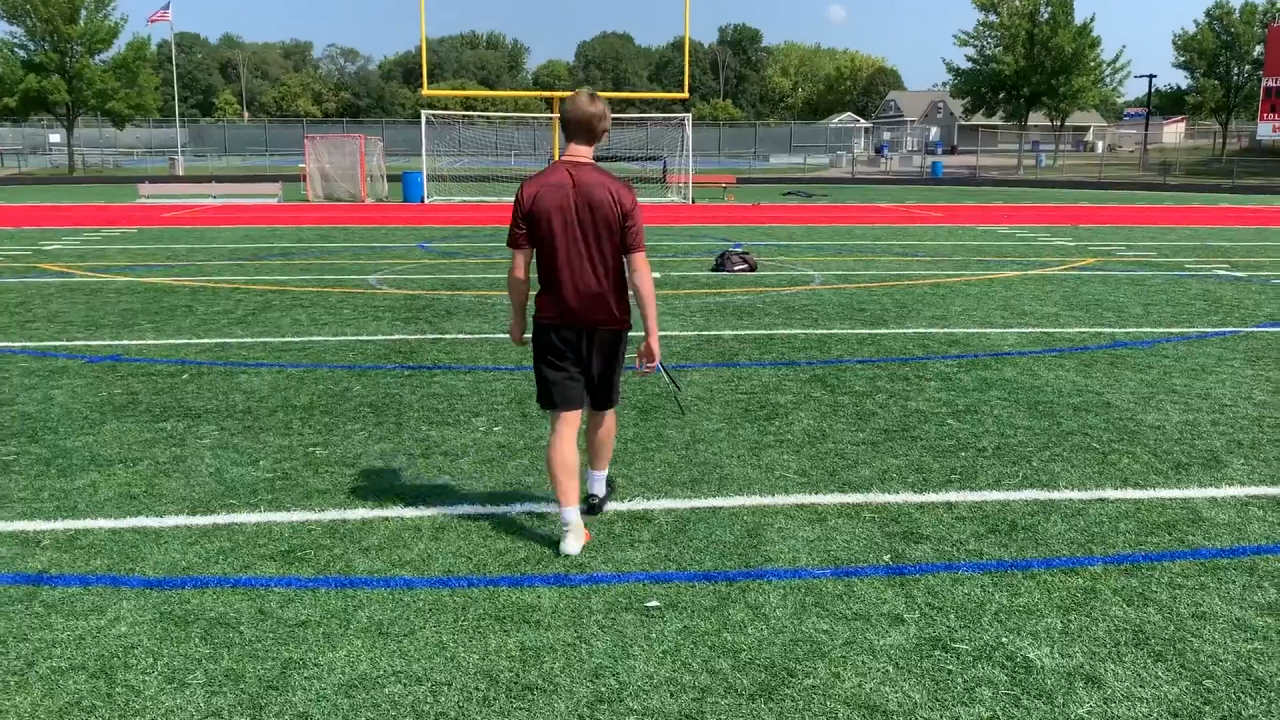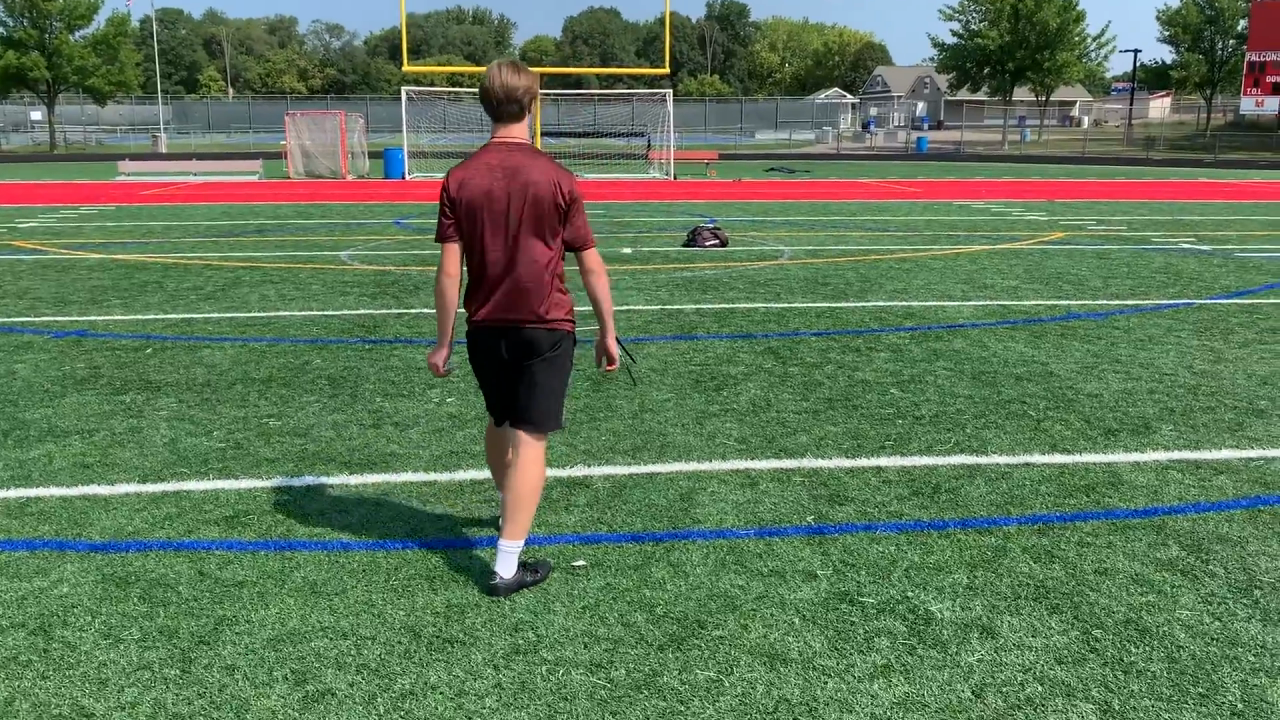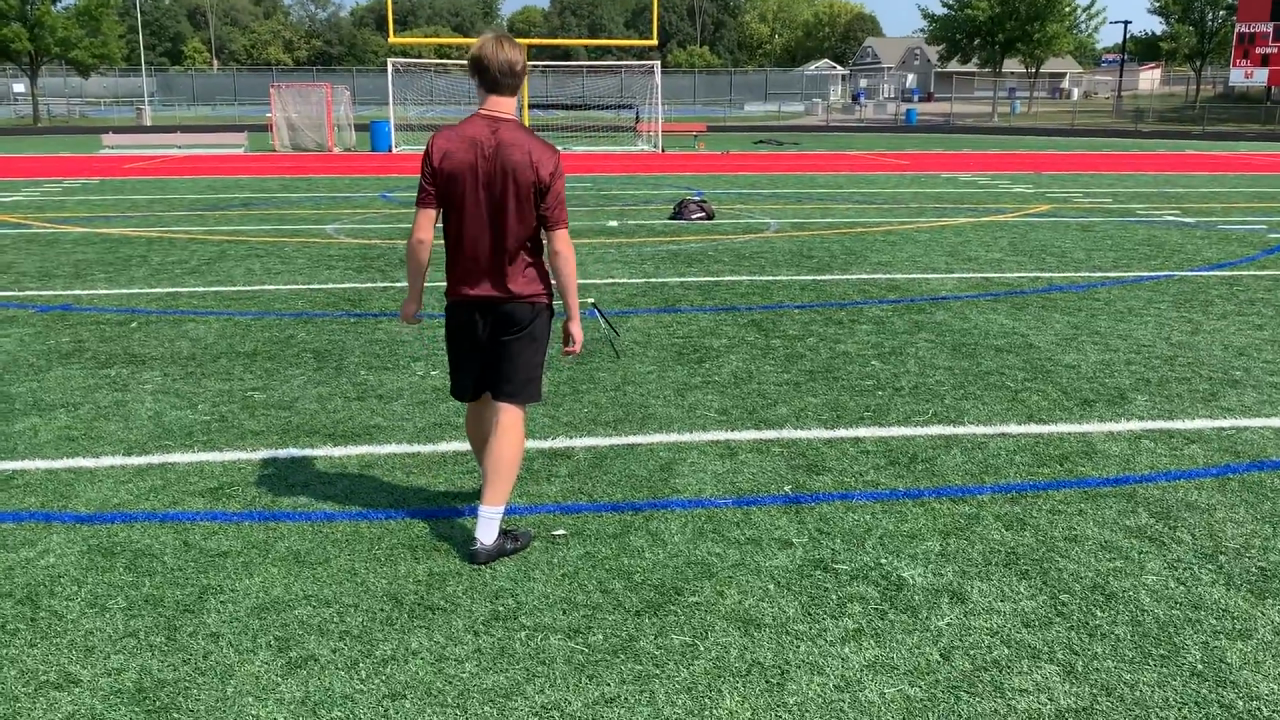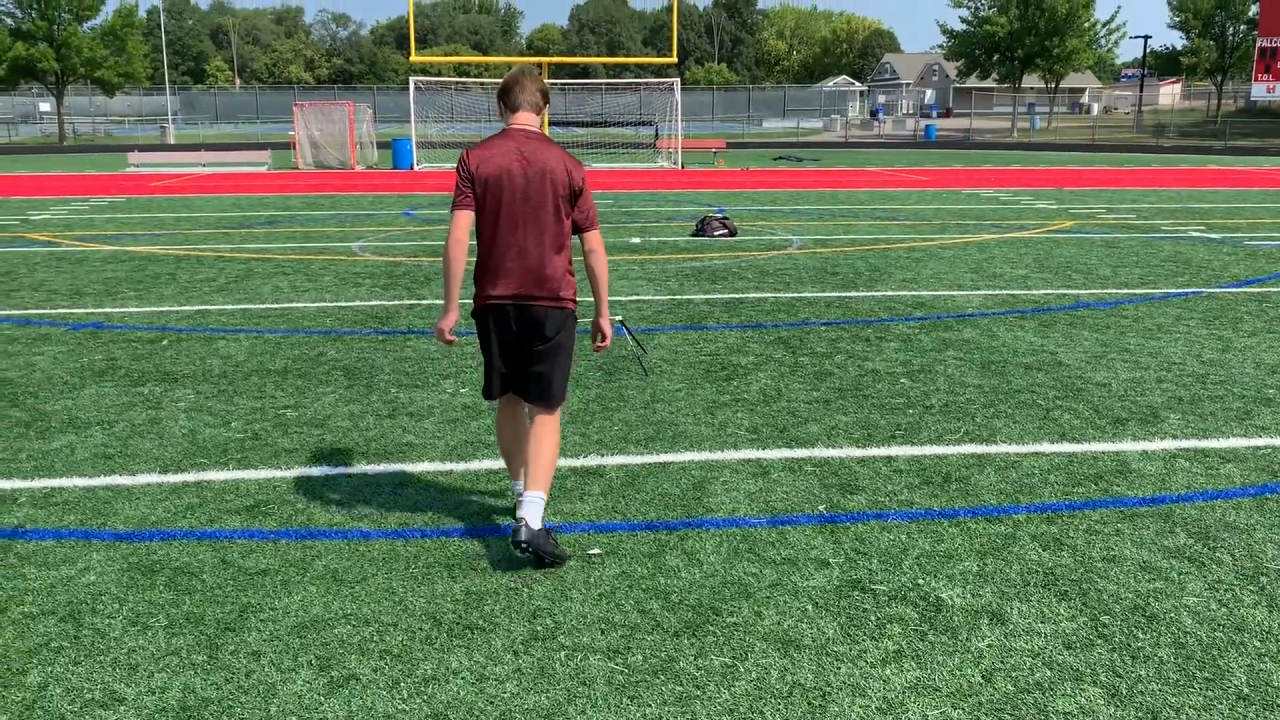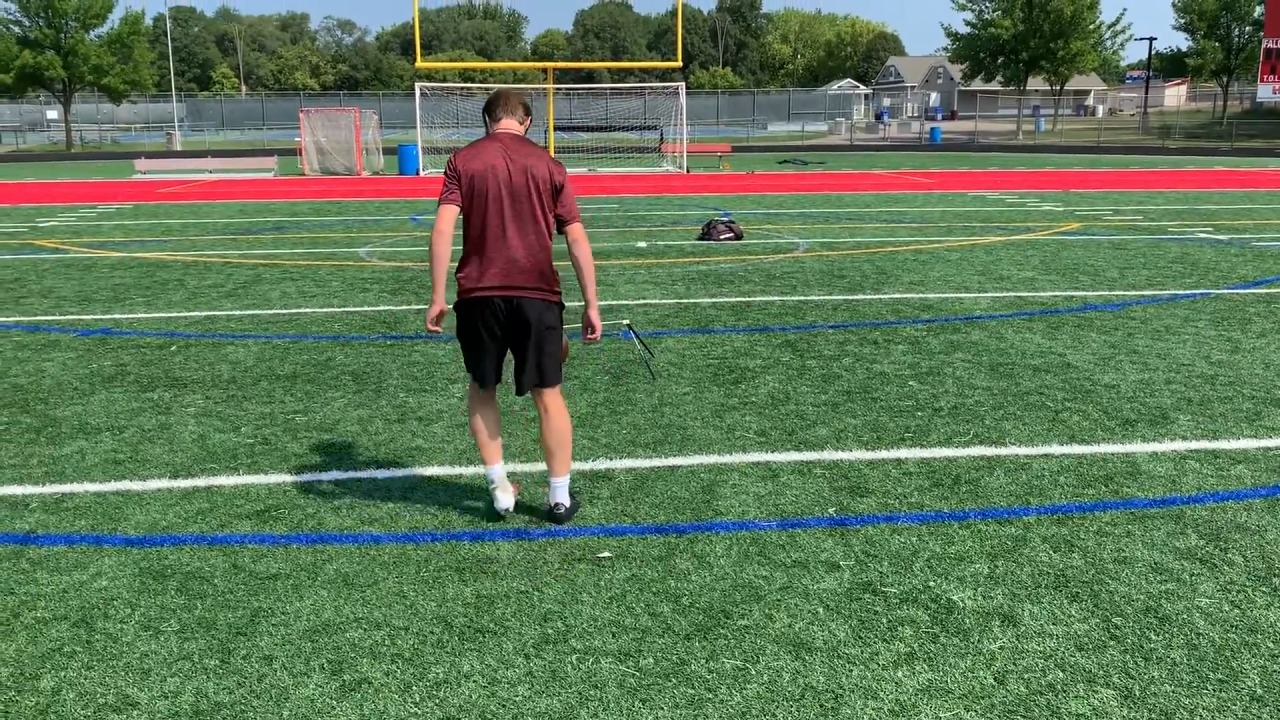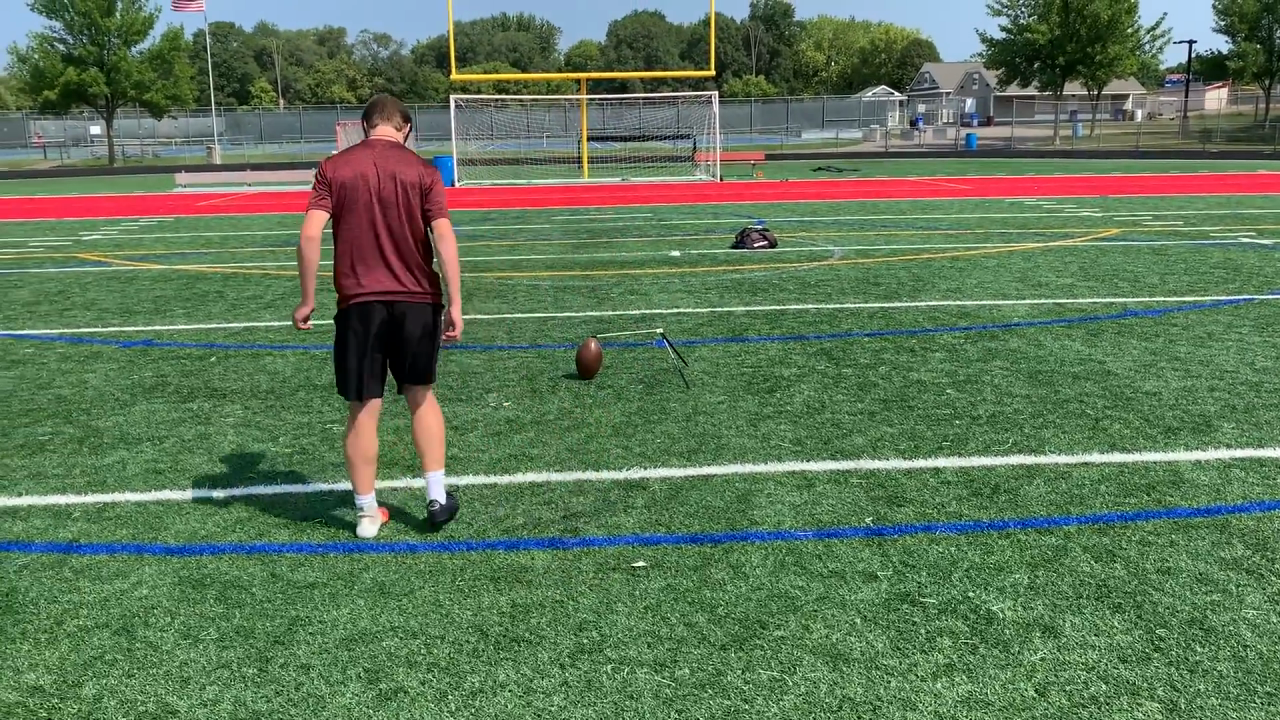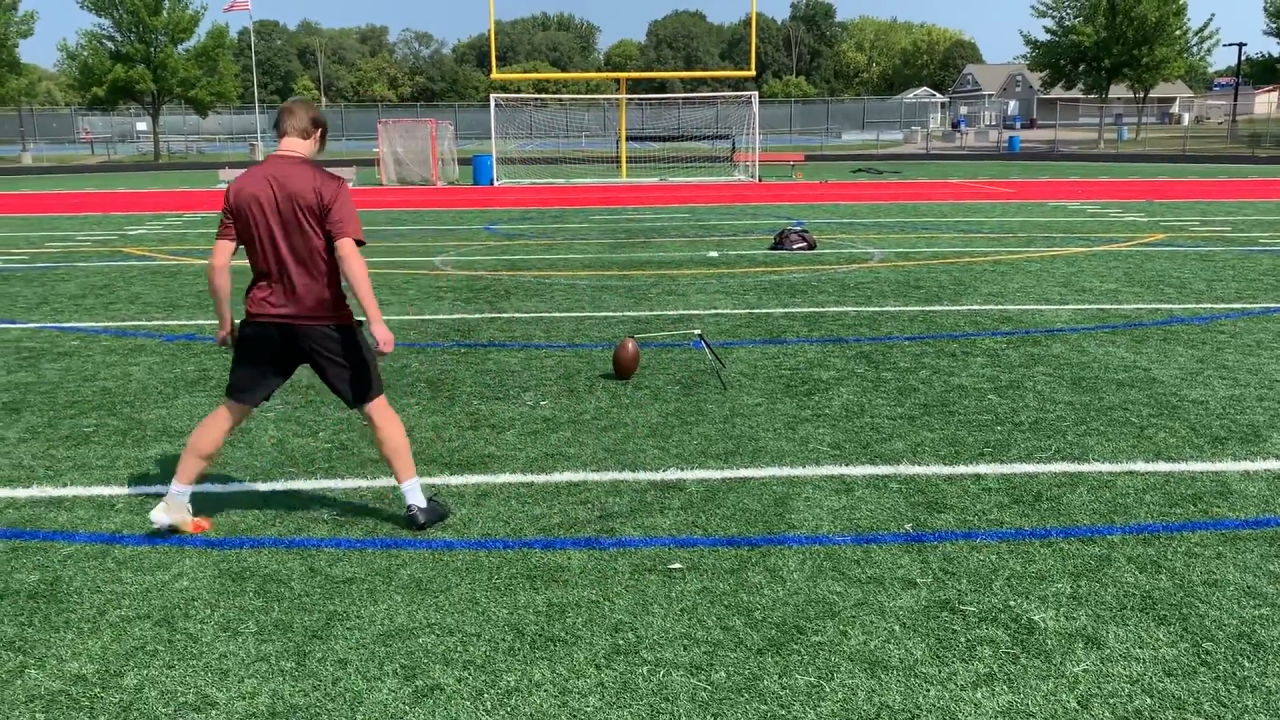
dt=0.7s
person 1, frame 1
left shoulder: (532, 190)
right shoulder: (619, 192)
left elbow: (519, 270)
right elbow: (639, 269)
left wrist: (518, 319)
right wrist: (652, 333)
left hip: (553, 323)
right hip: (608, 322)
left knee: (565, 421)
right knee: (602, 410)
left ankle: (571, 527)
right ankle: (597, 486)
person 1, frame 2
left shoulder: (460, 178)
right shoulder: (558, 179)
left elbow: (449, 271)
right elbow: (591, 264)
left wrist: (443, 342)
right wrist: (607, 332)
left hip: (485, 327)
right hip: (546, 327)
left knee: (501, 424)
right knee: (529, 440)
left ankle: (508, 509)
right ankle: (506, 567)
person 1, frame 3
left shoulder: (443, 145)
right shoulder: (542, 156)
left elbow: (421, 236)
right elbow: (559, 246)
left wrist: (414, 296)
right wrist: (573, 316)
left hip: (465, 301)
right hip: (524, 302)
left knee: (479, 402)
right knee: (508, 410)
left ankle: (491, 487)
right ankle: (488, 533)
person 1, frame 4
left shoulder: (476, 157)
right shoulder: (567, 164)
left elbow: (458, 238)
right elbow: (593, 246)
left wrist: (451, 306)
right wrist: (603, 311)
left hip: (495, 302)
right hip: (552, 304)
left knee: (508, 402)
right knee: (544, 414)
left ankle: (523, 497)
right ankle: (531, 519)
person 1, frame 5
left shoulder: (463, 160)
right shoulder: (548, 165)
left elbow: (442, 229)
right elbow: (577, 239)
left wrist: (438, 297)
right wrist: (591, 305)
left hip: (479, 294)
right hip: (538, 295)
left knee: (481, 391)
right knee: (548, 396)
left ankle: (499, 486)
right ankle: (560, 497)
person 1, frame 6
left shoulder: (333, 167)
right shoulder: (422, 170)
left elbow: (310, 235)
right elbow: (445, 238)
left wrist: (308, 299)
right wrist: (454, 304)
left hip: (359, 303)
right hip: (416, 300)
left knee: (362, 410)
right knee: (421, 396)
left ankle: (367, 512)
right ankle: (436, 495)
person 1, frame 7
left shoulder: (241, 185)
right shoulder: (328, 186)
left elbow: (218, 262)
right elbow: (349, 258)
left wrist: (225, 322)
right wrist: (377, 322)
left hip: (264, 321)
right hip: (324, 320)
left knee: (229, 411)
right knee: (376, 407)
left ankle: (173, 504)
right ankle: (417, 501)
